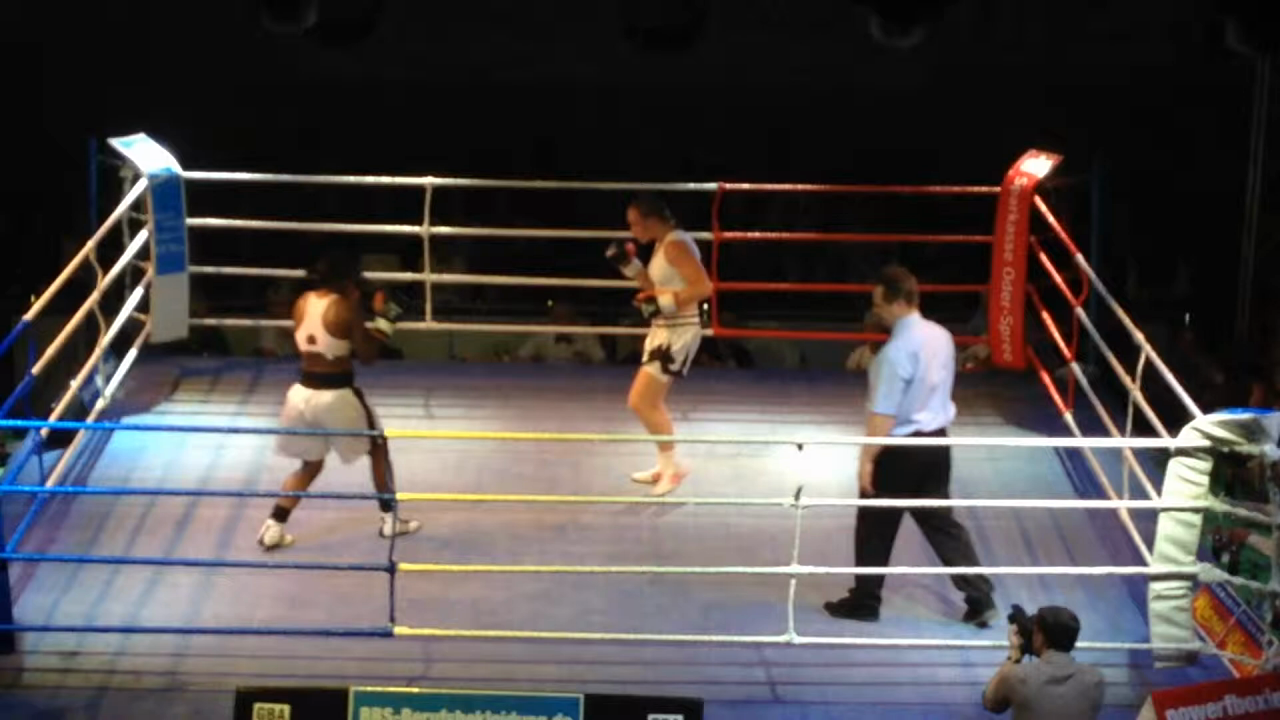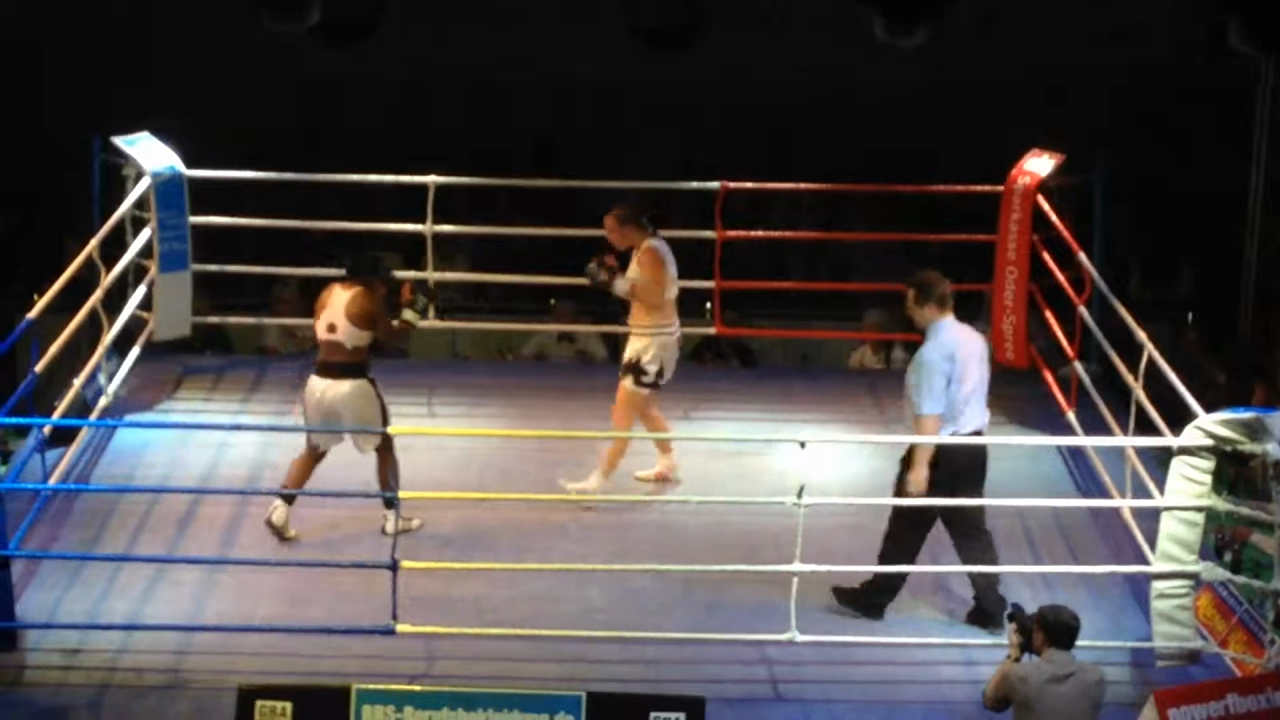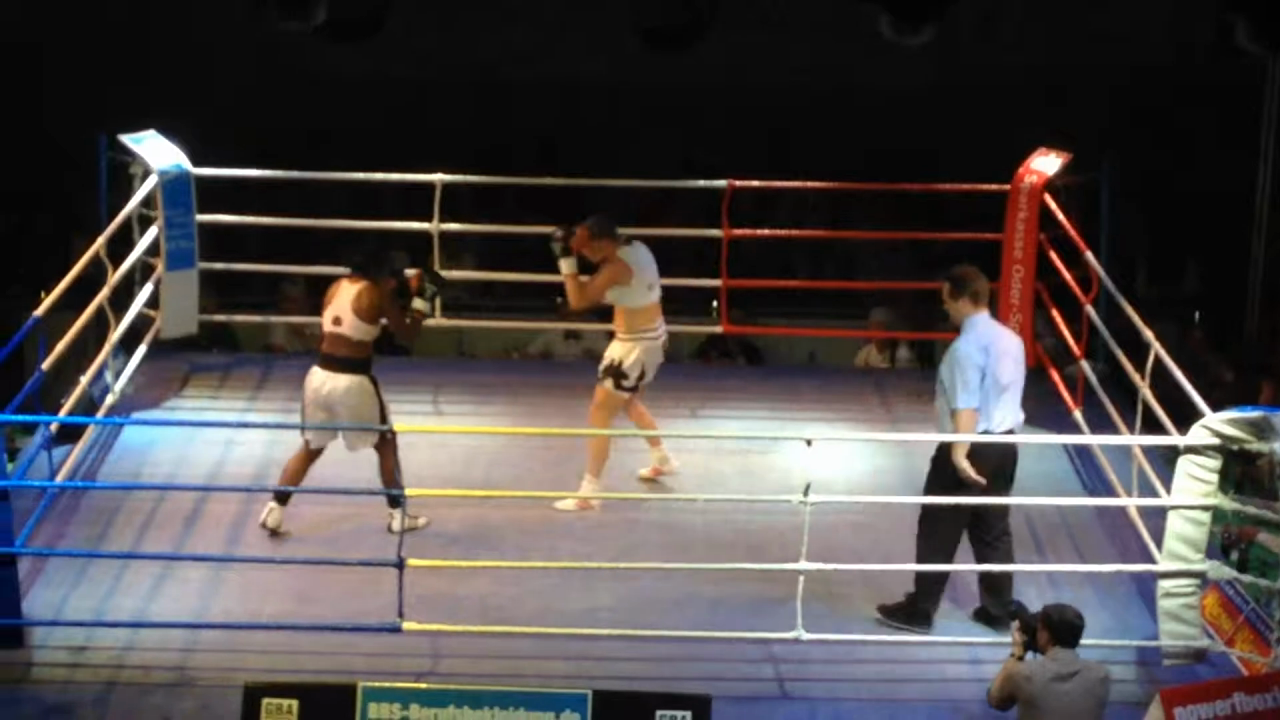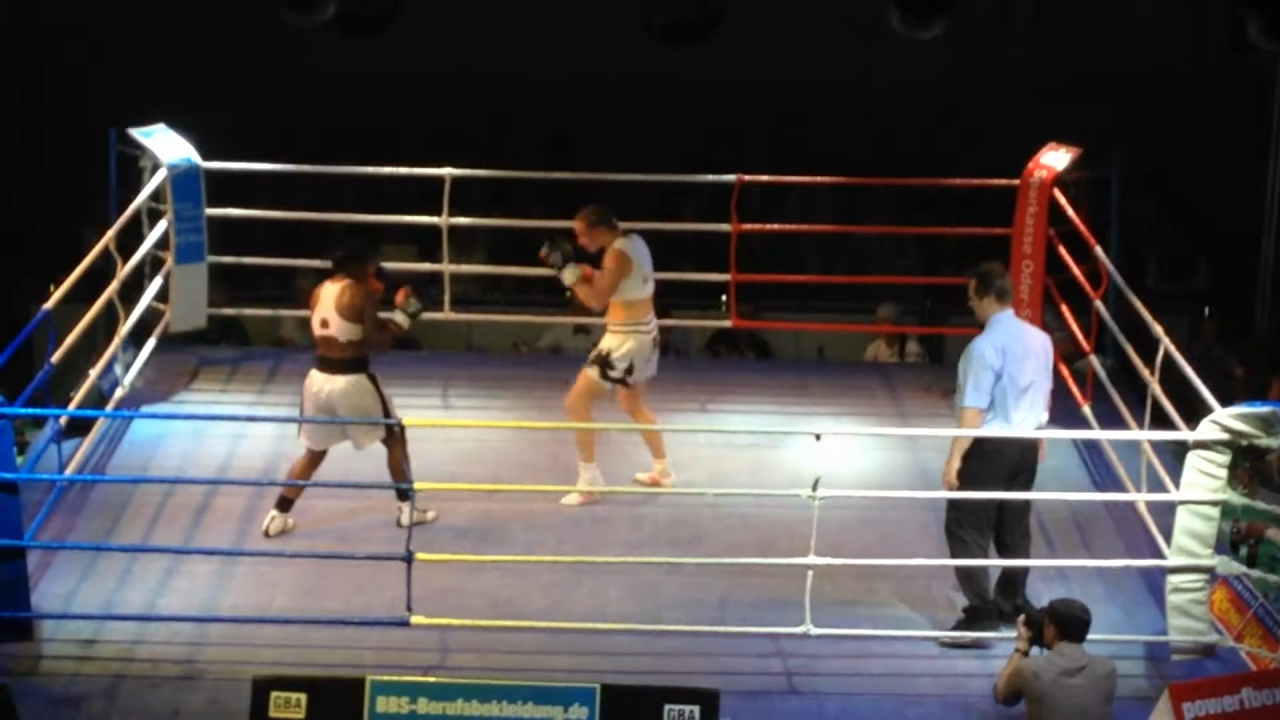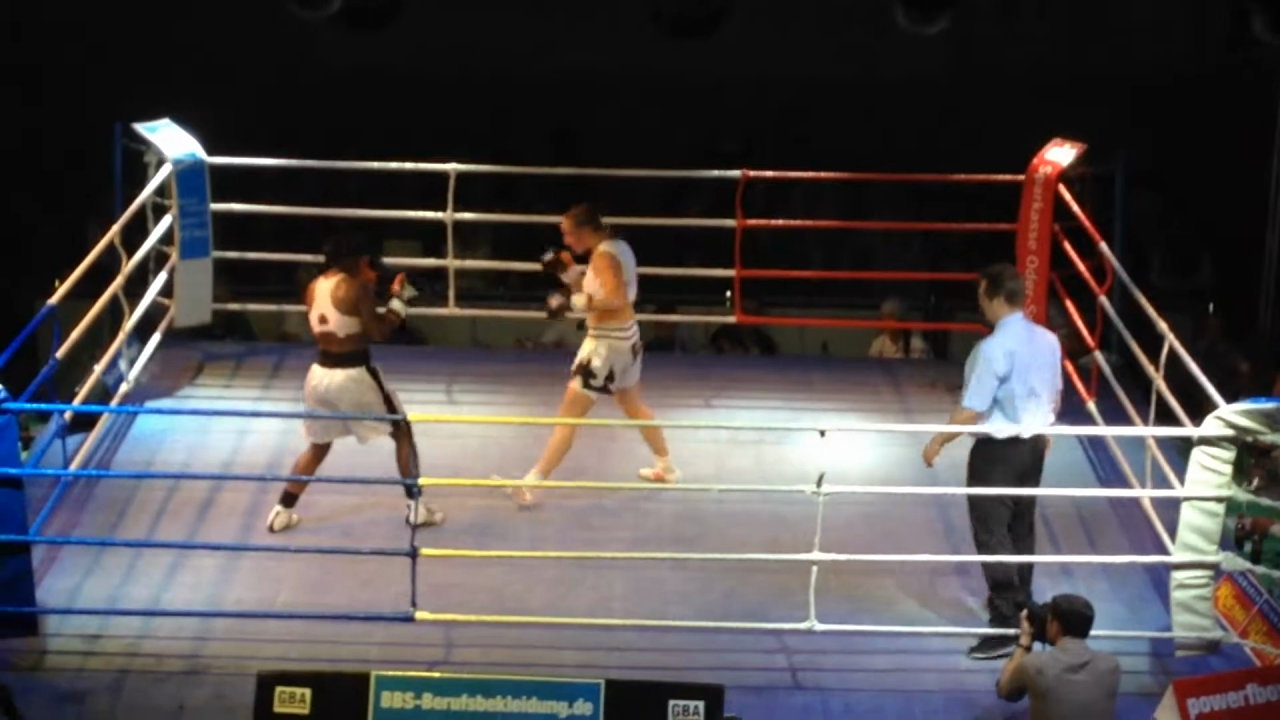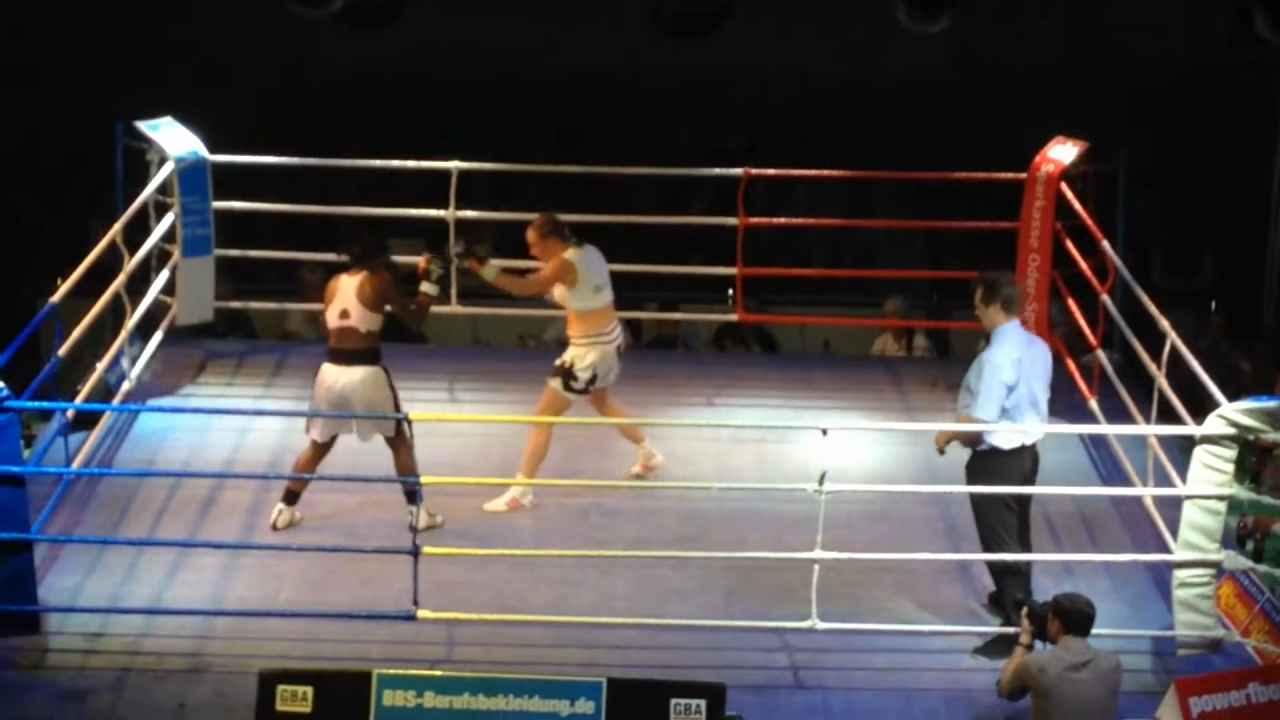
dt=0.2s
person 1, frame 1
left shoulder: (897, 349)
right shoulder: (941, 336)
left elbow: (884, 414)
left wrist: (867, 459)
left hip: (904, 448)
right hip: (937, 442)
left knee: (875, 525)
right knee: (942, 521)
left ankle: (864, 601)
right ankle: (980, 597)
person 1, frame 2
left shoulder: (934, 351)
right shoulder: (974, 340)
left elbow: (930, 415)
left wrist: (920, 465)
left hip: (940, 449)
right hip: (973, 445)
left knee: (905, 527)
right knee: (972, 528)
left ankle: (873, 599)
right ankle: (990, 607)
person 1, frame 3
left shoulder: (967, 345)
right shoulder: (1011, 339)
left elbow: (966, 409)
left wrist: (959, 455)
left hip: (972, 447)
right hip: (1005, 444)
left knee: (938, 528)
right knee: (994, 530)
left ankle: (920, 608)
right ankle: (998, 608)
person 1, frame 4
left shoulder: (986, 344)
right shoulder: (1039, 339)
left elbow: (974, 408)
right elbow: (1044, 394)
left wrist: (954, 456)
left hip: (989, 447)
right hip: (1026, 444)
left knee: (965, 529)
right knee: (1015, 527)
left ankle: (979, 614)
right ankle: (1012, 605)
person 1, frame 5
left shoulder: (994, 347)
right shoulder: (1048, 340)
left elbow: (972, 409)
right elbow: (1055, 395)
left wrist: (938, 441)
left hip: (997, 451)
right hip: (1033, 445)
left knee: (992, 534)
right knee: (1021, 529)
left ankle: (1008, 623)
right ankle: (1017, 602)
person 1, frame 6
left shoulder: (997, 356)
right shoulder: (1038, 347)
left elbow: (981, 420)
left wrist: (947, 435)
left hip: (996, 461)
right hip: (1025, 452)
left knee: (1000, 542)
right knee: (1015, 535)
left ankle: (1017, 630)
right ankle: (1012, 601)
person 2, frame 1
left shoulder: (676, 245)
right shoulder: (664, 244)
left elbow: (704, 288)
right elbow: (654, 288)
left wrist: (664, 305)
right wrist: (629, 264)
left hip: (678, 333)
right hip: (665, 331)
left knee: (638, 401)
right knee: (653, 401)
left ankle: (673, 466)
right ankle: (666, 465)
person 2, frame 2
left shoulder: (650, 253)
right shoulder: (647, 248)
left elbow: (656, 299)
right elbow: (639, 291)
left wrist: (618, 283)
right wrist: (614, 275)
left hip: (653, 342)
right hip: (653, 338)
left knee: (622, 415)
right knee: (642, 406)
left ankle: (595, 483)
right ankle: (667, 466)
person 2, frame 3
left shoulder: (618, 264)
right shoulder: (635, 249)
left elbow: (577, 302)
left wrist: (566, 259)
left hip: (635, 345)
right hip: (650, 338)
left knee: (599, 415)
right knee: (628, 401)
left ankle: (589, 492)
right ankle: (662, 459)
person 2, frame 4
left shoulder: (617, 253)
right shoulder: (632, 242)
left elbow: (596, 302)
left wrist: (565, 269)
right wrist: (587, 275)
left hip: (627, 340)
right hip: (644, 335)
left knee: (576, 401)
right knee: (634, 405)
left ankle: (590, 480)
right ankle: (662, 471)
person 2, frame 5
left shoulder: (605, 256)
right shoulder: (618, 247)
left elbow: (614, 299)
left wrist: (572, 301)
right wrist: (568, 270)
left hip: (605, 345)
right hip: (626, 340)
left knee: (568, 417)
right knee: (633, 407)
left ankle: (529, 486)
right ankle: (665, 468)
person 2, frame 6
left shoulder: (564, 264)
right shoulder: (588, 252)
left elbow: (526, 287)
left wrist: (482, 266)
right wrist: (547, 289)
left hip: (589, 350)
right hip: (609, 341)
left knee: (543, 416)
right knee: (604, 403)
left ankle: (521, 492)
right ankle: (647, 456)
person 3, frame 1
left shoulder: (303, 302)
right shoulder: (348, 308)
right elbow: (367, 356)
right wrist: (383, 319)
left hip: (304, 393)
right hip: (338, 396)
left knee: (310, 465)
right knee: (379, 452)
left ankle: (274, 527)
right ankle: (390, 520)
person 3, frame 2
left shoulder: (327, 293)
right shoulder: (370, 300)
right elbow: (394, 340)
right wrist: (412, 308)
left hip: (319, 383)
right hip: (354, 386)
left knee: (314, 450)
right knee: (384, 448)
left ankle: (281, 509)
right ankle: (393, 518)
person 3, frame 3
left shoulder: (336, 287)
right shoulder: (378, 294)
right elbow: (408, 334)
right wrist: (422, 297)
left hip: (320, 376)
right hip: (354, 382)
left knee: (310, 448)
right knee: (385, 446)
left ankle: (274, 509)
right ankle: (398, 515)
person 3, frame 4
left shoulder: (319, 291)
right shoulder: (359, 293)
right elbow: (377, 344)
right wrist: (403, 314)
left hip: (318, 379)
right hip: (352, 381)
left knee: (313, 453)
right knee: (395, 439)
left ankle: (277, 517)
right ankle: (408, 509)
person 3, frame 5
left shoulder: (314, 286)
right shoulder: (356, 287)
right elbow: (379, 333)
right wrist: (399, 300)
left hip: (321, 374)
right hip: (354, 374)
left knee: (317, 446)
right knee: (402, 434)
left ankle: (281, 512)
right ankle: (417, 508)
person 3, frame 6
left shoulder: (333, 283)
right shoulder: (380, 283)
right elbow: (414, 318)
right wrist: (429, 281)
left hip: (331, 372)
right hip: (366, 374)
left knee: (319, 444)
right knee: (399, 441)
left ankle: (285, 510)
right ankle: (417, 513)
